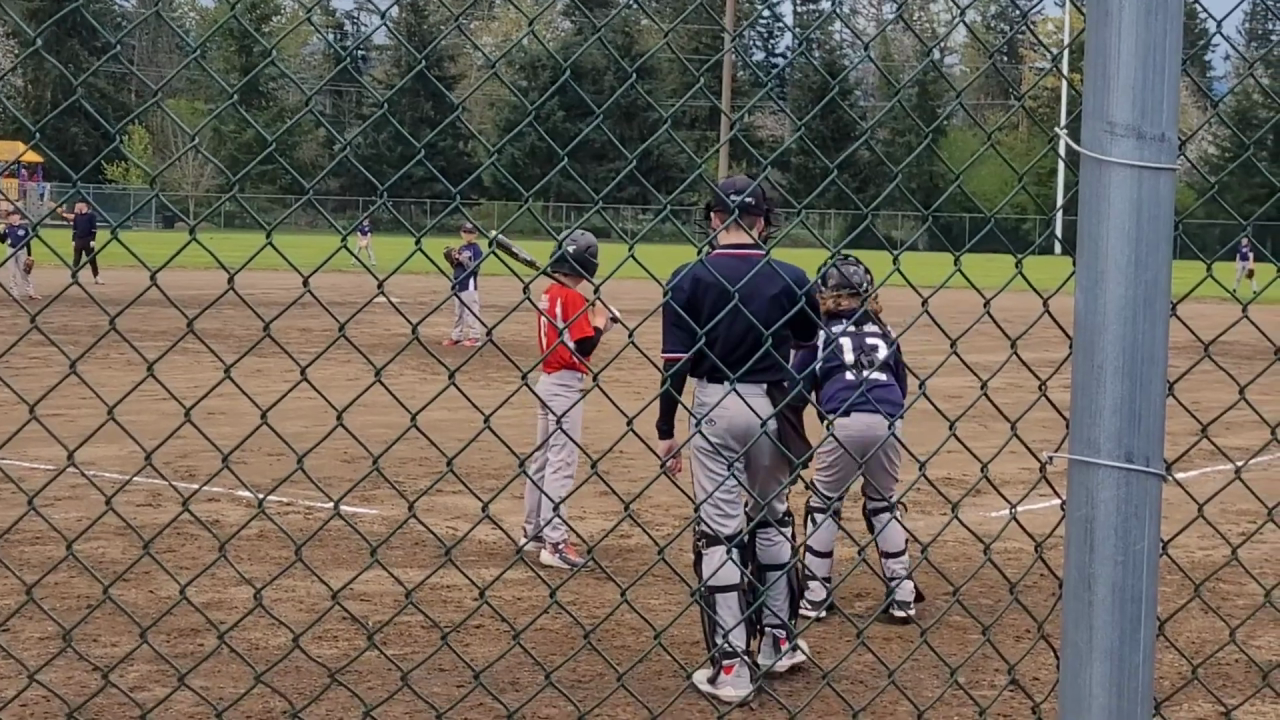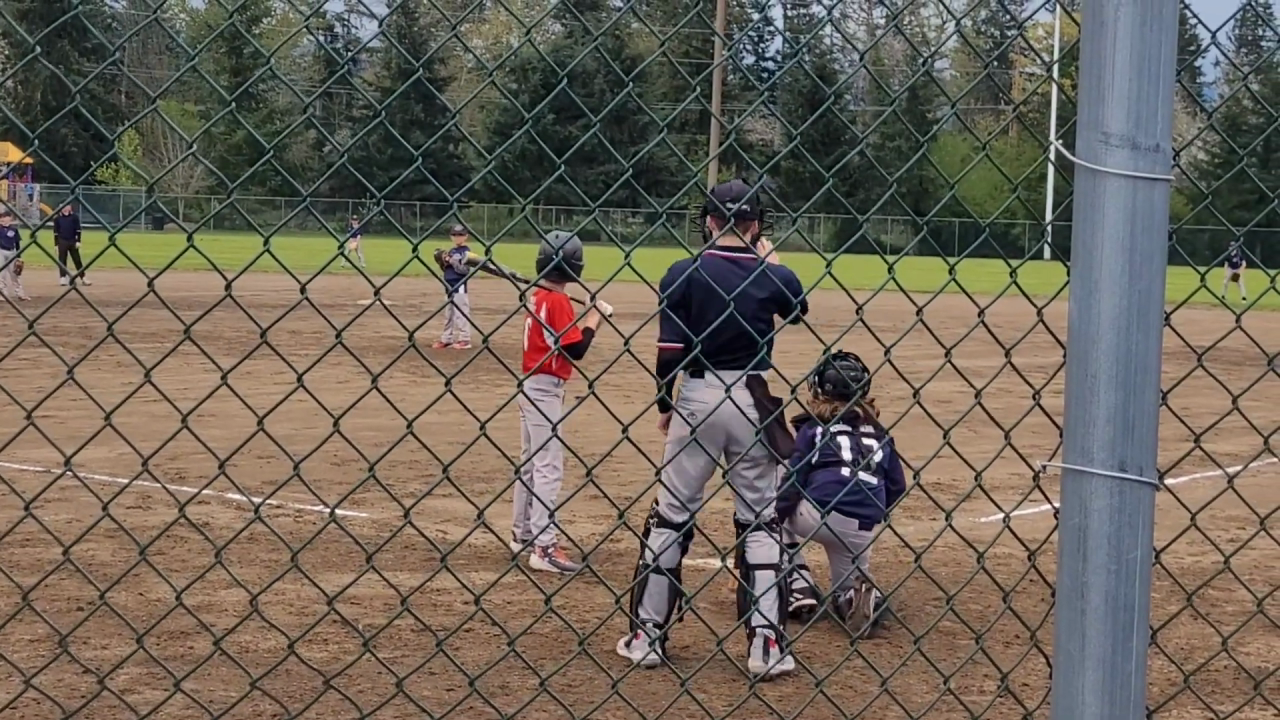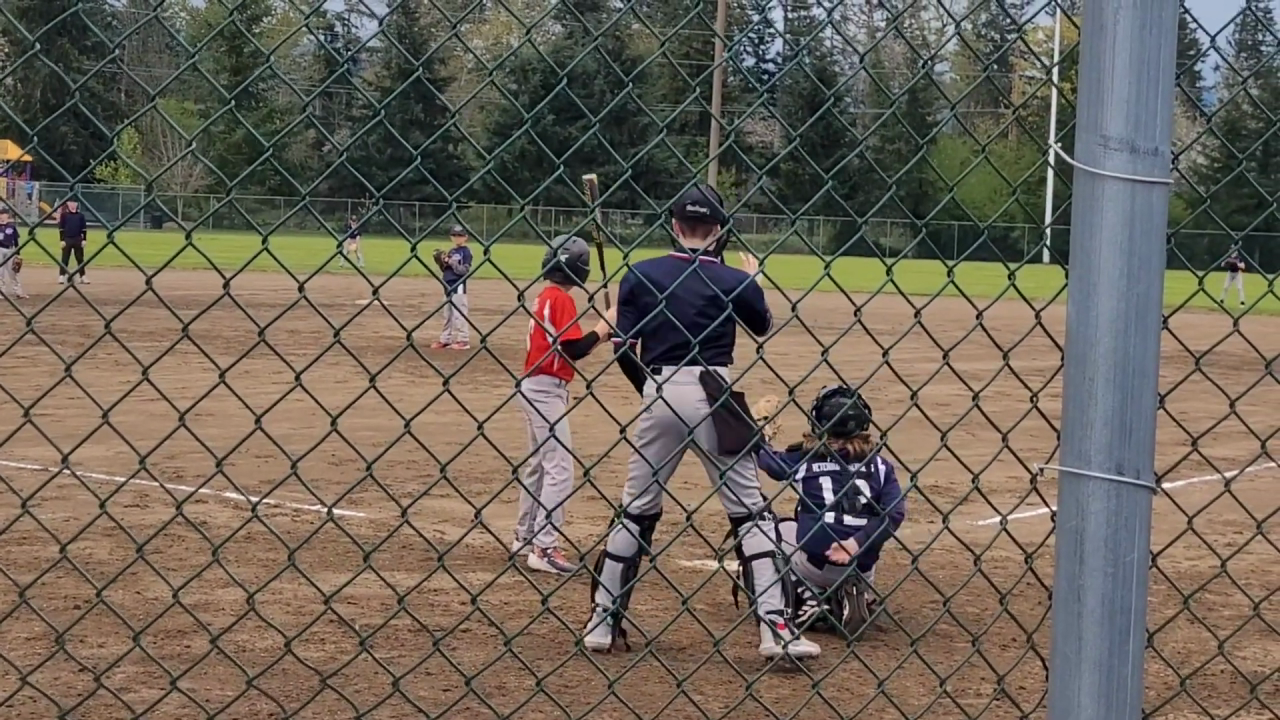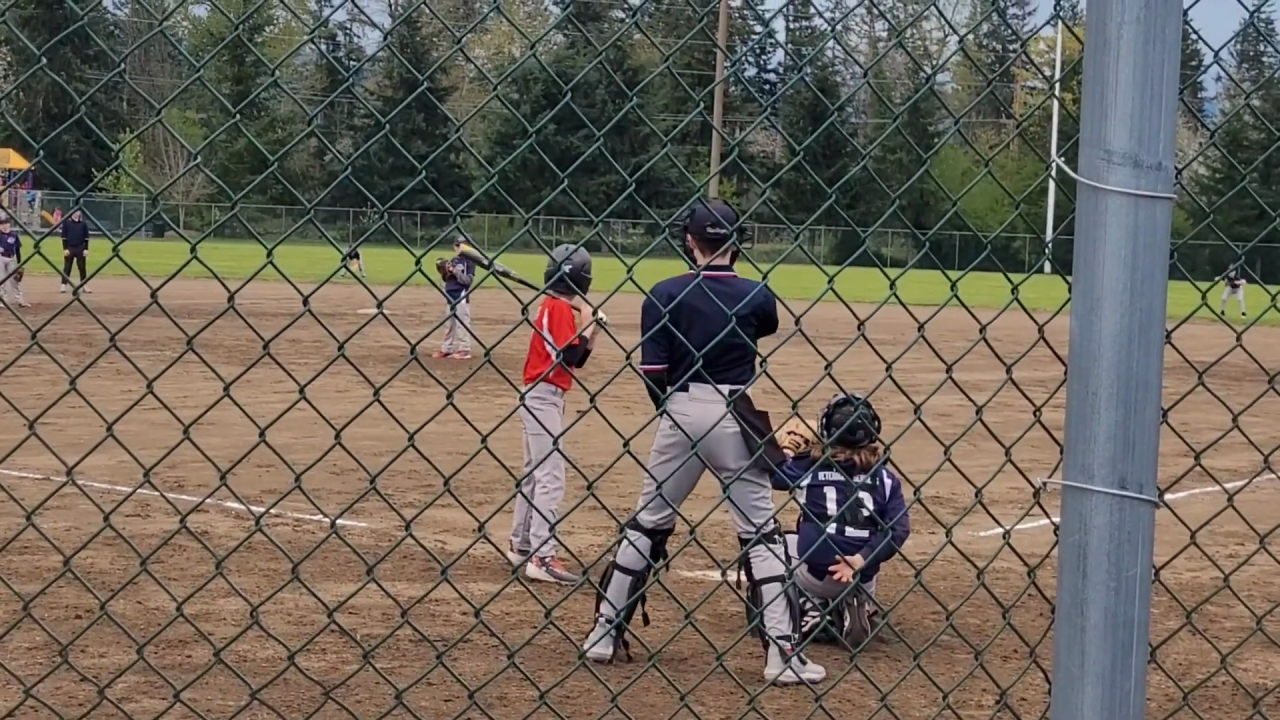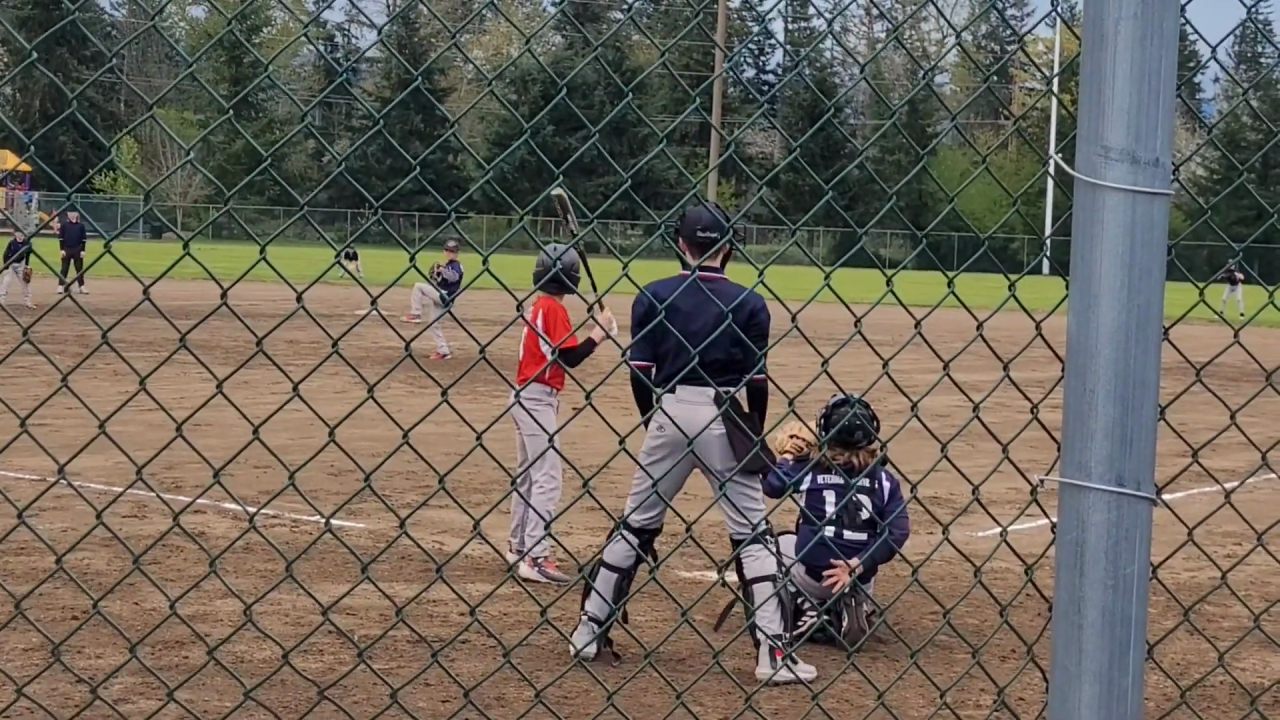
dt=1s
person 1, frame 1
left shoulder: (689, 277)
right shoulder: (790, 277)
left elbow: (676, 362)
right elbow: (809, 343)
left wrist: (666, 430)
left hip: (715, 408)
right hip: (772, 409)
left knee: (718, 533)
right knee: (771, 521)
left ankle: (731, 665)
right ankle: (778, 639)
person 1, frame 2
left shoulder: (682, 274)
right shoulder: (776, 277)
left elbow: (668, 353)
right elbow: (799, 312)
left wrist: (665, 405)
left hip: (697, 398)
right hip: (751, 402)
left knee: (670, 517)
right knee: (760, 522)
left ankle: (647, 636)
right ankle: (766, 645)
person 1, frame 3
left shoulder: (642, 275)
right shoulder: (735, 281)
left elbow: (623, 348)
right elbow: (763, 328)
left hip: (662, 397)
right hip: (713, 399)
left knee: (635, 510)
right knee: (749, 513)
left ankle: (603, 623)
right ankle: (776, 629)
person 1, frame 4
left shoulder: (663, 294)
right shoulder: (756, 295)
left elbow: (651, 373)
left wrist: (670, 413)
left hip: (680, 413)
right hip: (733, 418)
left knee: (646, 525)
right knee: (761, 534)
left ankle: (605, 634)
right ankle: (782, 653)
person 1, frame 5
left shoulder: (653, 295)
right shoulder: (749, 302)
left elbow: (639, 373)
right elbow: (757, 382)
left hip: (669, 414)
right hip: (724, 419)
left knee: (635, 526)
right knee: (752, 534)
left ankle: (589, 632)
right ankle: (773, 652)
person 2, frame 1
left shoulder: (549, 294)
right shoulder: (572, 297)
right elbow: (585, 347)
left wrist: (600, 325)
right wrist: (600, 319)
left hip: (549, 381)
right hip: (566, 384)
left knee: (541, 460)
right knee: (562, 465)
left ankle: (533, 532)
right ankle: (554, 543)
person 2, frame 2
left shoulder: (538, 297)
right shoulder: (558, 301)
right elbow: (576, 350)
left wrist: (592, 319)
right wrist: (594, 317)
left hip: (532, 386)
right hip: (545, 389)
left knee: (530, 465)
right knee: (549, 469)
left ankle: (523, 535)
right ankle: (544, 548)
person 2, frame 3
left shoulder: (543, 297)
right shoulder: (562, 299)
right elbow: (575, 349)
left wrist: (600, 334)
right wrist: (604, 325)
left hip: (534, 386)
right hip: (547, 389)
left knee: (539, 465)
right knee: (560, 469)
left ankle: (526, 536)
right ankle: (543, 549)
person 2, frame 4
left shoulder: (551, 306)
right shoulder: (559, 307)
left elbow: (577, 360)
right elbow: (569, 355)
left wrist: (591, 329)
right wrist: (587, 323)
left hip: (540, 396)
right hip: (544, 397)
left knee: (535, 474)
right knee: (551, 478)
left ankle: (521, 547)
right ankle: (542, 558)
person 2, frame 5
left shoulder: (538, 307)
right shoulder: (553, 308)
left elbow: (561, 356)
right elbow: (571, 358)
left wrist: (598, 333)
right wrist: (600, 329)
left hip: (528, 396)
right hip: (538, 398)
left knee: (528, 476)
right knee: (547, 480)
left ankle: (519, 547)
right ankle: (535, 559)
person 3, frame 1
left shoulder: (819, 331)
right shoulder: (882, 331)
left elbow: (797, 385)
right elbow: (900, 382)
left hip: (846, 420)
right hip: (887, 422)
left knee: (823, 506)
right knee: (883, 505)
left ankle: (814, 596)
right ankle: (902, 598)
person 3, frame 2
left shoulder: (814, 427)
right shoulder: (879, 431)
left elbow: (793, 483)
right elbow: (897, 488)
left hip: (820, 515)
right hip: (863, 528)
right knee: (846, 591)
left ankle: (798, 592)
right ankle: (859, 595)
person 3, frame 3
left shoulder: (804, 458)
right shoulder: (878, 464)
left elbow: (769, 461)
right elbow: (894, 512)
left wrist: (761, 439)
right wrist: (856, 544)
left hip: (814, 562)
right hip: (859, 567)
left knee: (779, 530)
left ankle: (809, 599)
right ankle: (855, 596)
person 3, frame 4
left shoulder: (810, 465)
right shoulder: (884, 476)
left elbow: (774, 473)
right elbow: (898, 528)
right wrist: (860, 561)
left hip: (815, 573)
right hip: (862, 577)
right knee: (861, 589)
left ankle: (810, 610)
right ankle: (857, 607)
person 3, frame 5
left shoulder: (809, 467)
right shoulder: (884, 478)
left elbow: (771, 484)
right elbow: (897, 532)
left wrist: (787, 455)
right wrist: (857, 566)
left hip: (813, 574)
right hip: (860, 577)
left knee: (780, 543)
left ankle: (809, 610)
right ankle: (856, 608)
